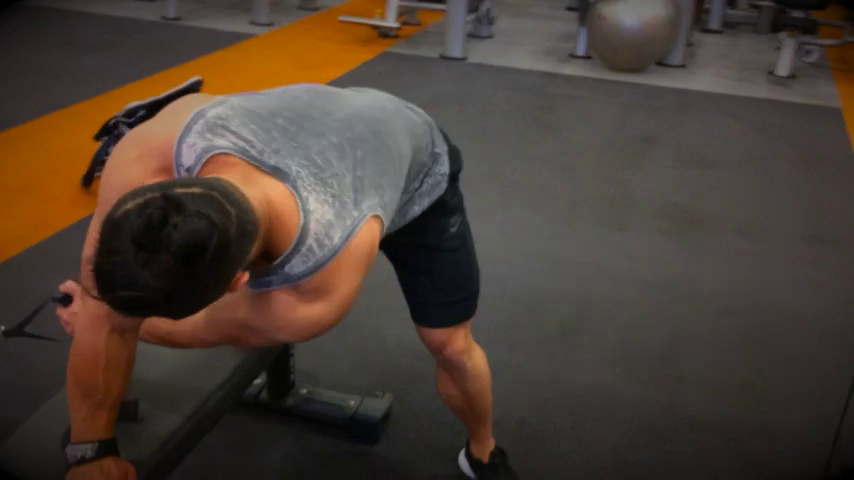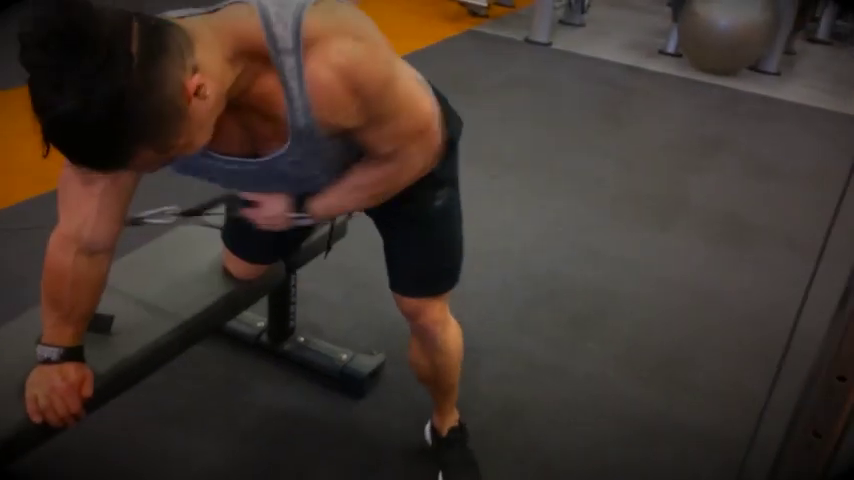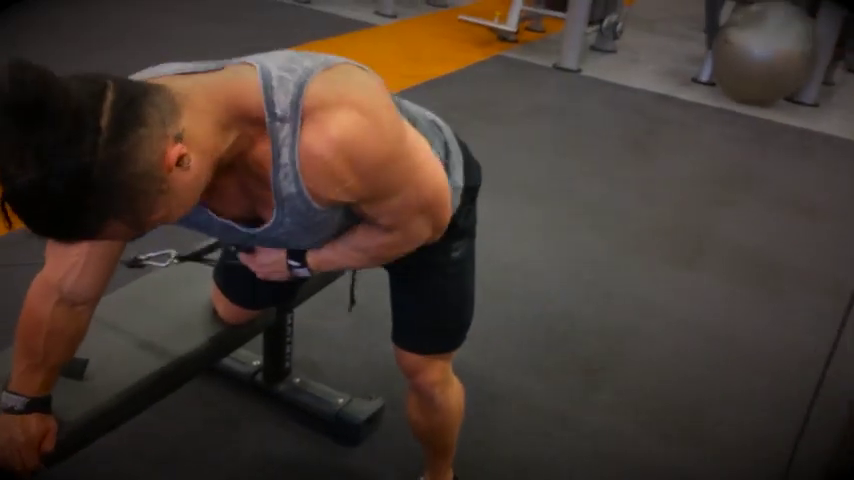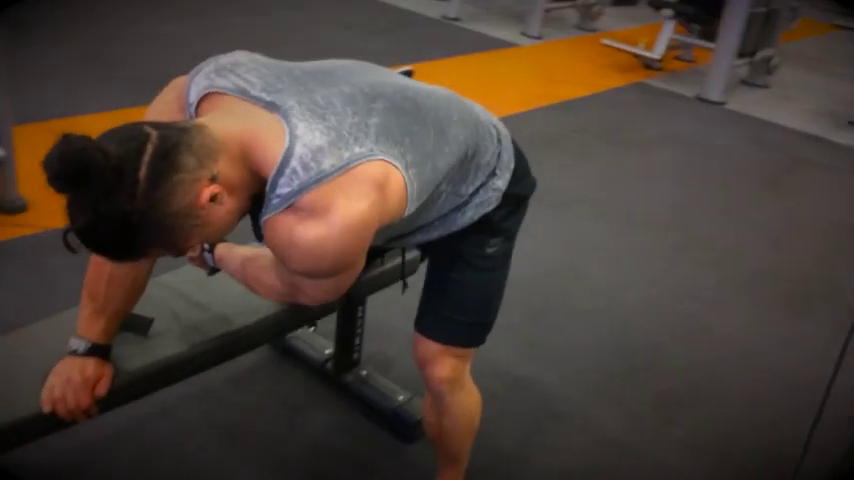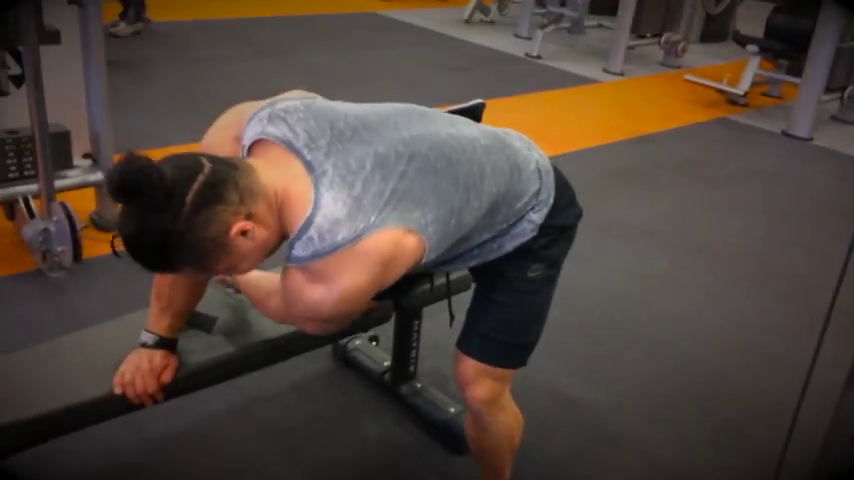
dt=0.7s
person 1, frame 1
left shoulder: (322, 293)
right shoulder: (145, 159)
left elbow: (217, 326)
right elbow: (105, 318)
left wrist: (139, 324)
left hip: (418, 176)
right hip: (325, 148)
left knee: (449, 344)
person 1, frame 2
left shoulder: (328, 65)
right shoulder: (118, 99)
left elbow: (417, 145)
right elbow: (82, 241)
left wrist: (306, 206)
right wrist: (58, 354)
left hip: (408, 158)
left knee: (426, 315)
right knee: (240, 270)
left ankle: (446, 428)
person 1, frame 3
left shoulder: (333, 135)
right shoulder: (114, 152)
left elbow: (423, 216)
right elbow: (66, 290)
left wrist: (302, 261)
left hip: (418, 209)
left knee: (424, 372)
right knee: (230, 311)
person 1, frame 4
left shoulder: (320, 221)
right shoulder: (186, 101)
left elbow: (310, 290)
right elbow: (133, 230)
left wrist: (215, 253)
right wrist: (89, 347)
left hip: (479, 189)
right hip: (404, 153)
left knee: (440, 368)
right knee: (297, 284)
person 1, frame 5
left shoulder: (333, 276)
right shoulder: (242, 130)
left elbow: (319, 319)
right elbow: (190, 241)
left wrist: (236, 279)
right wrist: (158, 339)
left hip: (528, 217)
right hip: (453, 180)
left knee: (480, 388)
